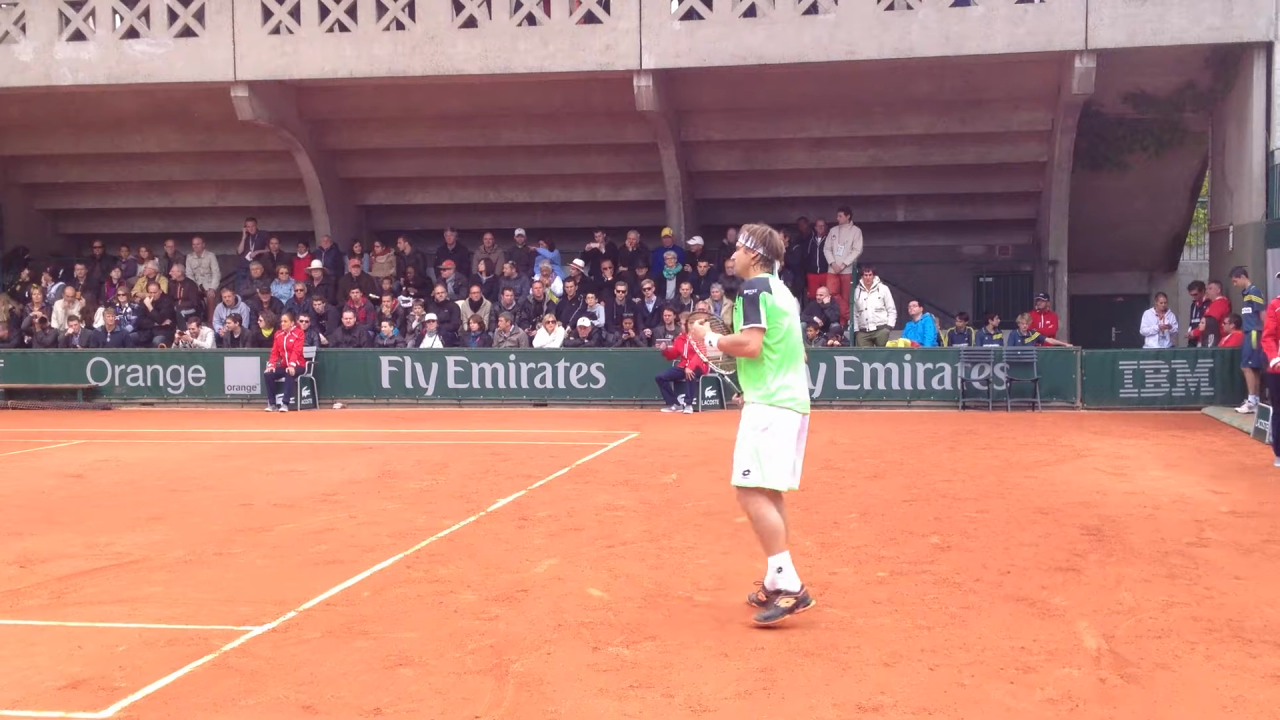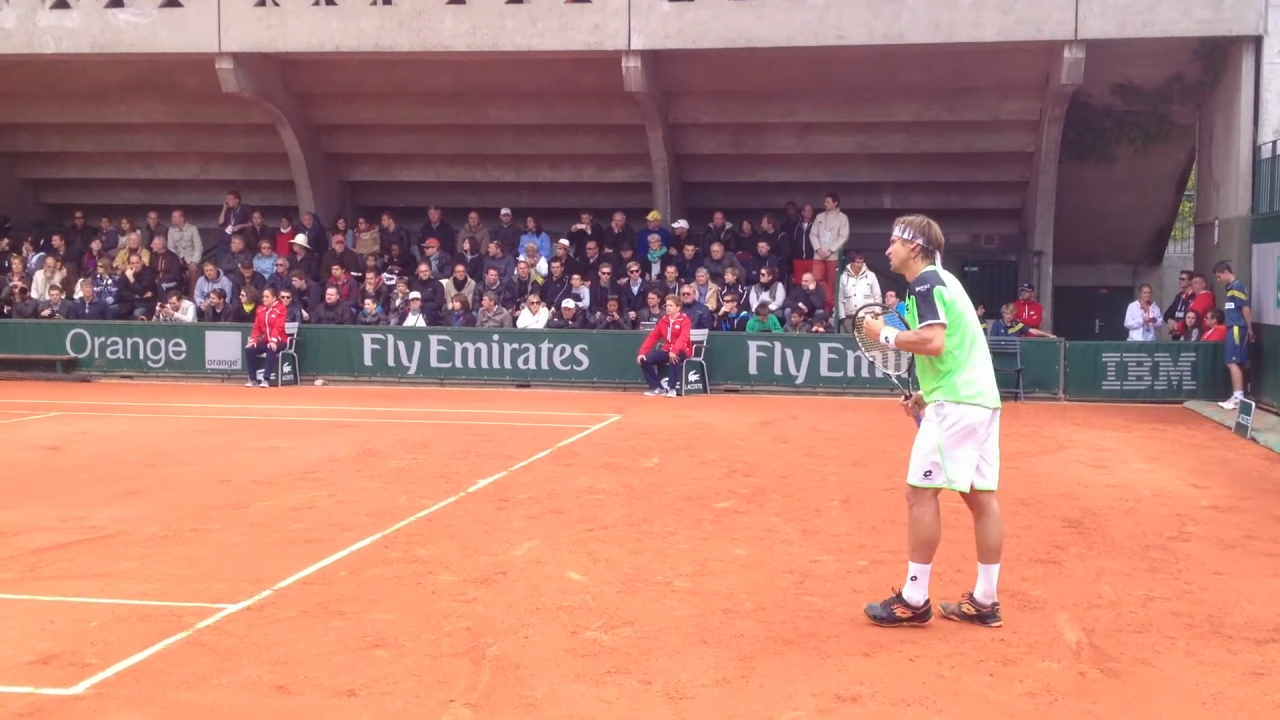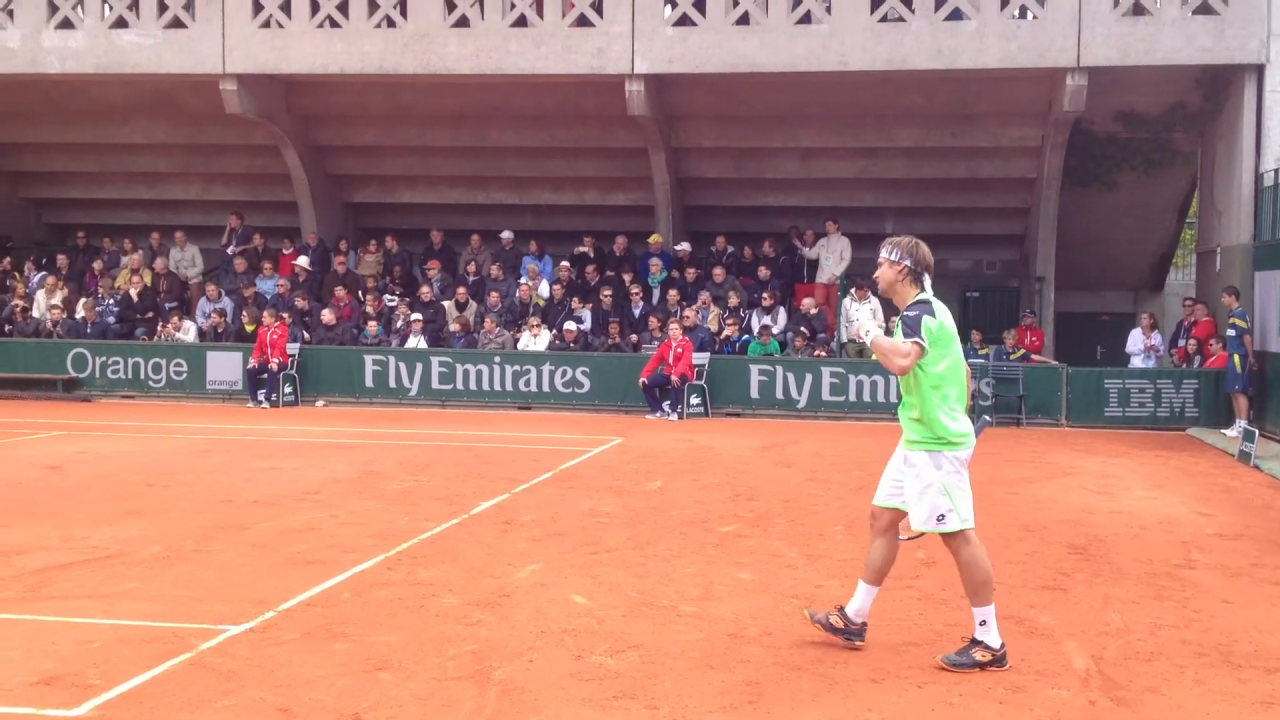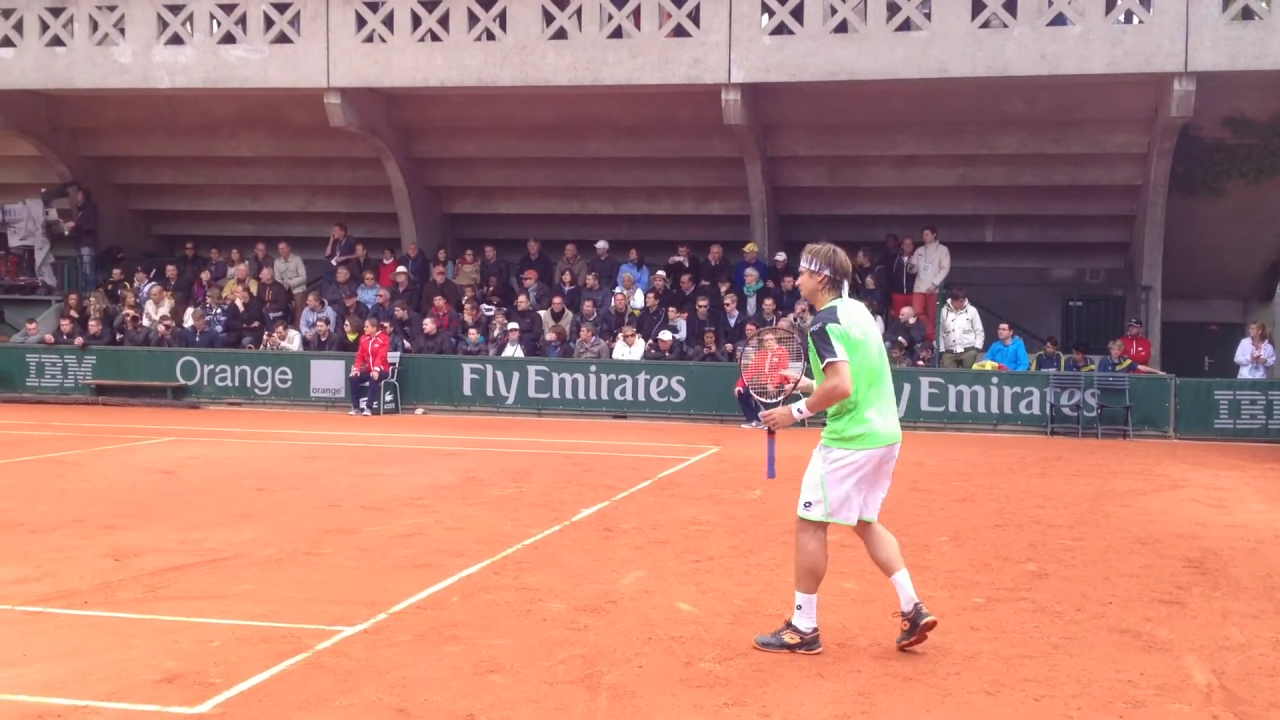
dt=1s
person 1, frame 1
left shoulder: (754, 287)
right shoulder: (781, 291)
left elbow: (750, 345)
left wrist: (709, 338)
left hip: (770, 406)
right hip: (794, 404)
left knee: (753, 494)
right knee: (771, 495)
left ankle: (790, 587)
right ankle: (777, 584)
person 1, frame 2
left shoulder: (925, 282)
right shoulder: (942, 280)
left elbow: (933, 343)
left wrist: (885, 334)
right wrist: (925, 395)
left hip: (956, 404)
right hip: (981, 400)
left knee: (922, 494)
right knee: (981, 498)
left ankle: (914, 599)
right ankle: (985, 600)
person 1, frame 3
left shoulder: (921, 312)
right shoulder: (923, 310)
left elbow: (901, 362)
right elbow: (964, 375)
left wrist: (870, 333)
right wrist: (958, 414)
left hip: (937, 444)
right hip: (919, 441)
left knee: (957, 535)
right knee: (883, 521)
left ankle: (990, 642)
right ankle: (854, 618)
person 1, frame 4
left shoulder: (825, 322)
right shoulder: (858, 310)
left elbow: (841, 386)
left wrist: (795, 410)
right wrist: (813, 385)
left hip: (848, 440)
right hip: (884, 435)
left knee: (810, 526)
right knee: (865, 523)
left ankle: (804, 627)
right ankle: (911, 607)
